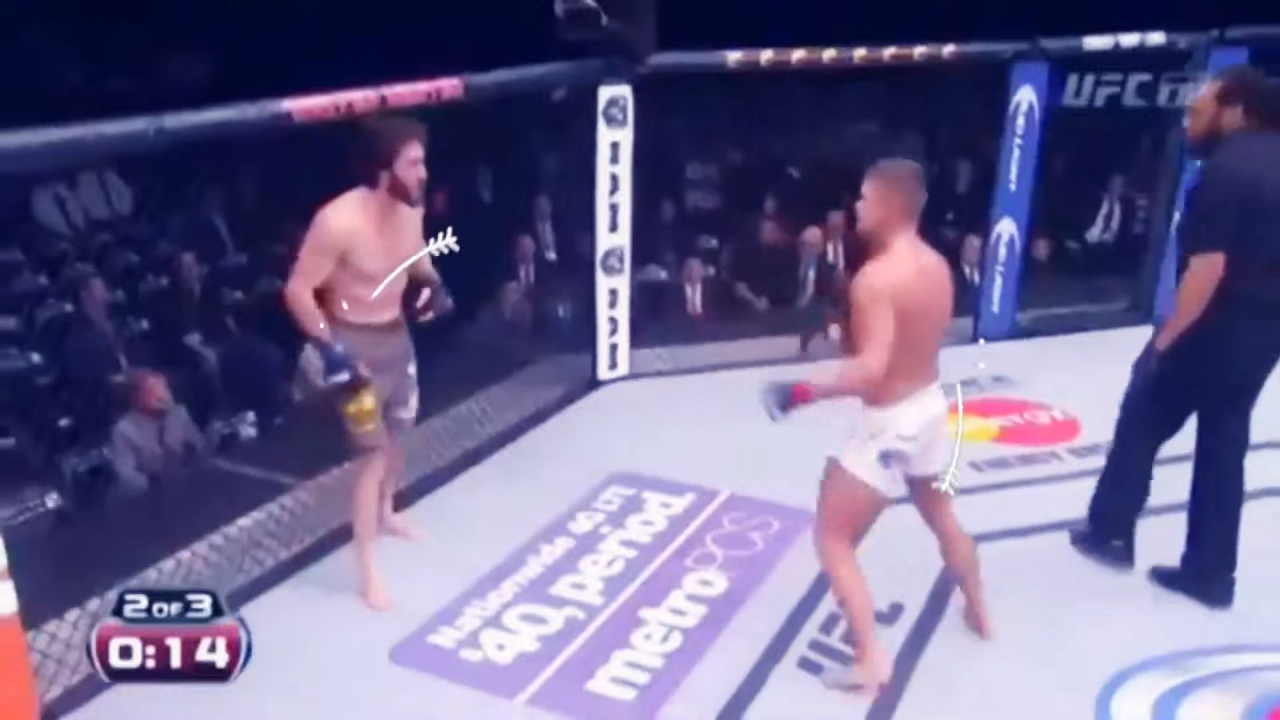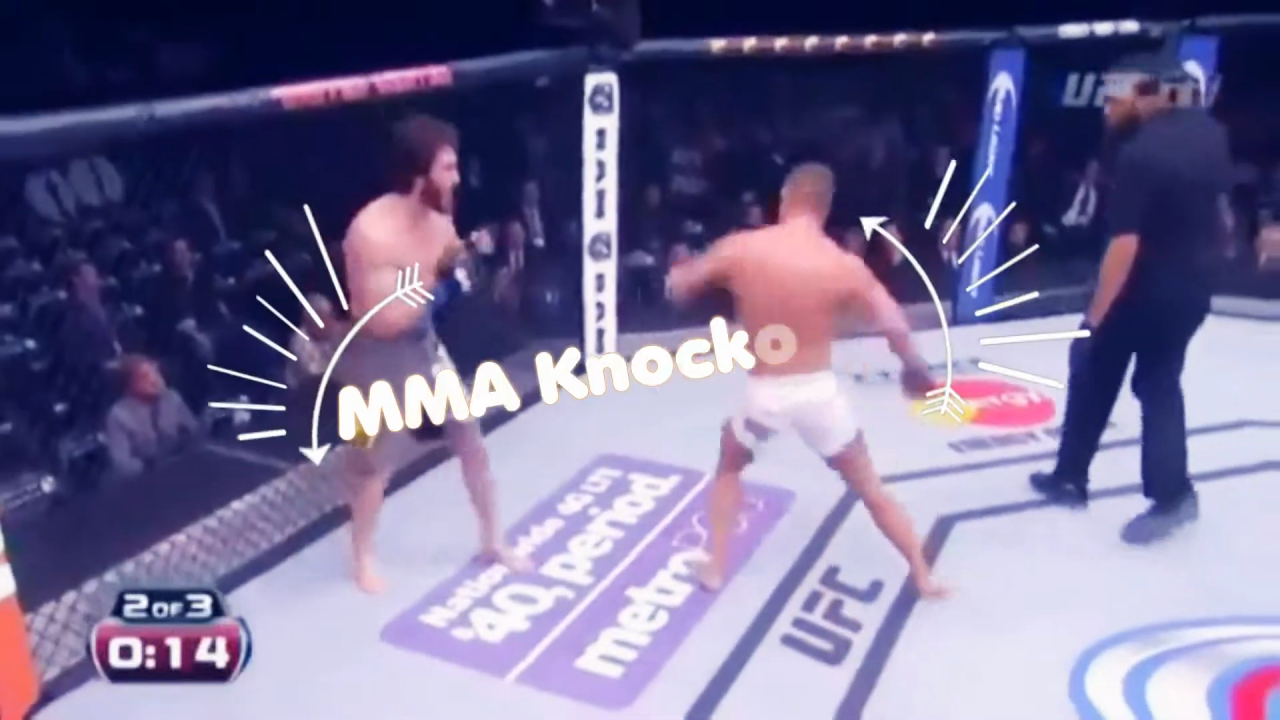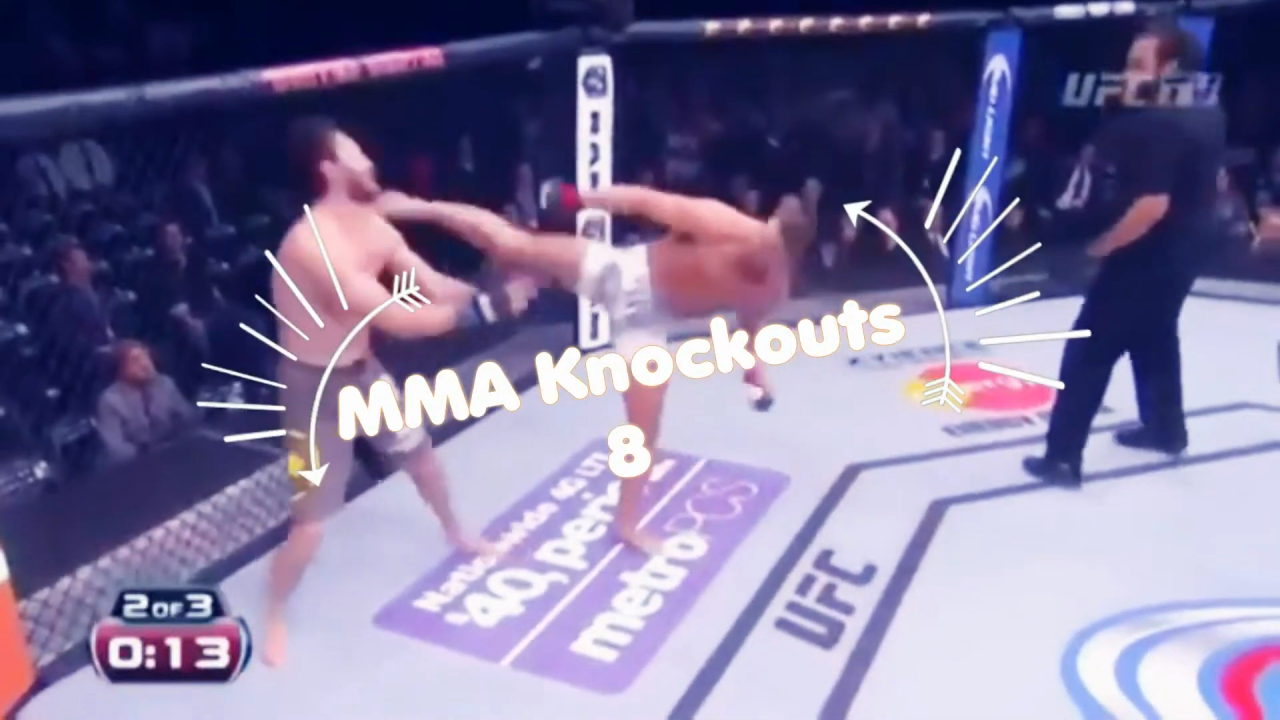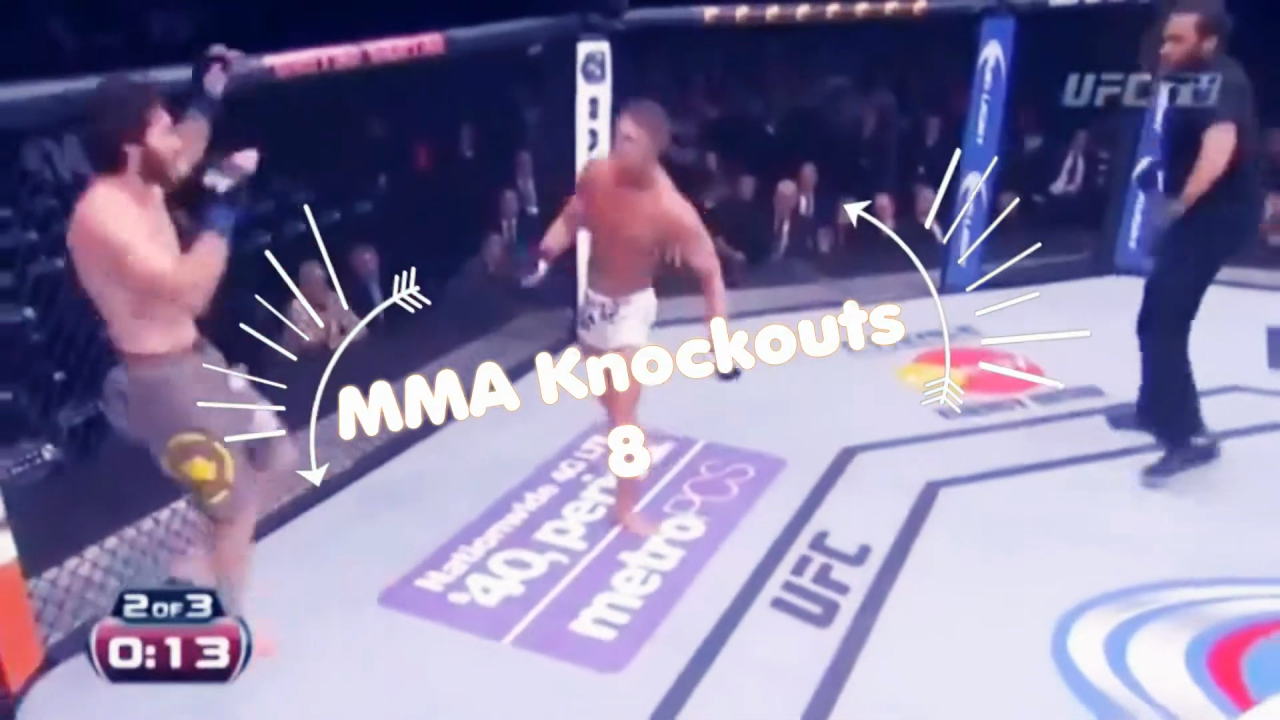
dt=0.4s
person 1, frame 1
left shoulder: (410, 209)
right shoulder: (339, 222)
right elbow: (298, 291)
left wrist: (431, 282)
right wrist: (329, 347)
left hip: (397, 334)
right hip: (355, 343)
left knee: (397, 433)
right knee: (376, 452)
left ankle: (385, 512)
right ankle: (368, 571)
person 1, frame 2
left shoulder: (437, 216)
right shoulder: (372, 233)
left elbow: (455, 261)
right elbow: (380, 322)
left hip: (422, 342)
right hip: (377, 353)
left knee: (472, 444)
right knee: (376, 466)
left ankle: (492, 540)
right ankle: (362, 554)
person 1, frame 3
left shoulder: (373, 227)
right shoulder: (314, 245)
left elbow: (429, 282)
right elbow: (395, 318)
left wrist: (494, 292)
right wrist: (478, 308)
left hip: (364, 372)
right hip: (315, 387)
left knee: (419, 456)
right knee: (312, 522)
left ankle: (456, 532)
right ankle: (274, 614)
person 1, frame 4
left shoulder: (138, 186)
right shoulder: (105, 216)
left elbow: (182, 159)
right elbow: (188, 293)
left wrist: (208, 97)
right wrist: (221, 209)
left hip: (196, 356)
right hip: (163, 381)
left knee: (274, 459)
right knee: (237, 513)
left ankle: (202, 565)
right ankle: (229, 619)
person 2, frame 1
left shoulder: (1224, 172)
left elbow: (1207, 269)
left wrist: (1160, 345)
left hip: (1217, 328)
left knee: (1142, 422)
right knee: (1224, 446)
left ankle: (1111, 535)
right ankle: (1210, 572)
person 2, frame 2
left shoulder: (1139, 156)
right shoulder: (1210, 133)
left elbow: (1125, 246)
right elbow: (1215, 200)
left wrist: (1093, 321)
left hip: (1142, 290)
right hip: (1194, 285)
left knee: (1093, 378)
right knee: (1160, 384)
left ankle: (1070, 478)
right ankle: (1171, 494)
person 2, frame 3
left shoulder: (1160, 123)
right shoulder: (1207, 110)
left elbow: (1152, 205)
left wrist: (1097, 248)
left hip: (1150, 254)
right hip: (1189, 247)
left knee: (1089, 352)
right knee: (1156, 337)
left ankle: (1063, 457)
right ankle: (1165, 429)
person 2, frame 4
left shoulder: (1218, 83)
right shoulder: (1204, 80)
left elbow: (1220, 143)
left wrist: (1179, 203)
left hip: (1211, 219)
right hip: (1198, 214)
left knee: (1159, 323)
right knee: (1167, 316)
left ankle: (1188, 438)
right ankle: (1156, 408)
person 3, frame 1
left shoulder: (876, 278)
right shoulder: (935, 265)
left elbow: (870, 371)
left wrist: (804, 391)
right wrist: (848, 350)
left hip: (888, 425)
right hip: (928, 407)
left knee: (833, 542)
right knee: (939, 514)
left ankle: (870, 660)
right ankle: (977, 613)
person 3, frame 2
left shoulder: (745, 248)
right shoulder: (846, 265)
left elbow: (680, 284)
right elbow: (893, 322)
right wrist: (914, 366)
left hip: (766, 398)
right hip: (819, 394)
left knee: (728, 468)
right knee: (867, 486)
left ankle: (714, 566)
right ankle: (921, 573)
person 3, frame 3
left shoulder: (772, 286)
right shoulder: (720, 225)
left elbow: (751, 325)
right elbow: (644, 198)
left wrist: (754, 372)
right wrist: (580, 198)
left hip: (645, 316)
right hip: (628, 273)
left knee: (645, 431)
right knee: (510, 246)
left ankle: (628, 524)
right ankle: (429, 211)
person 3, frame 4
left shoulder: (674, 212)
right shoulder: (597, 173)
left elbow: (711, 275)
right elbow: (569, 220)
right wrist: (544, 255)
left hip: (630, 309)
right hip: (594, 299)
left knee: (625, 409)
right knee: (608, 392)
left ankle: (627, 508)
